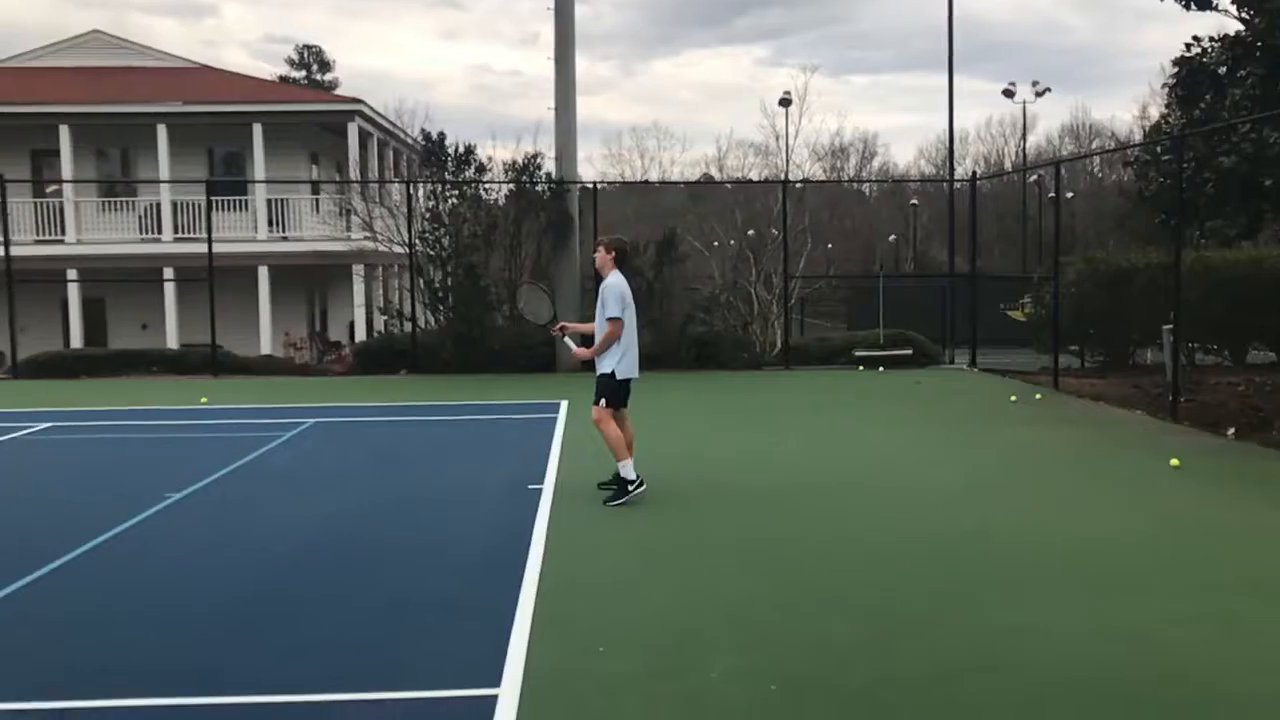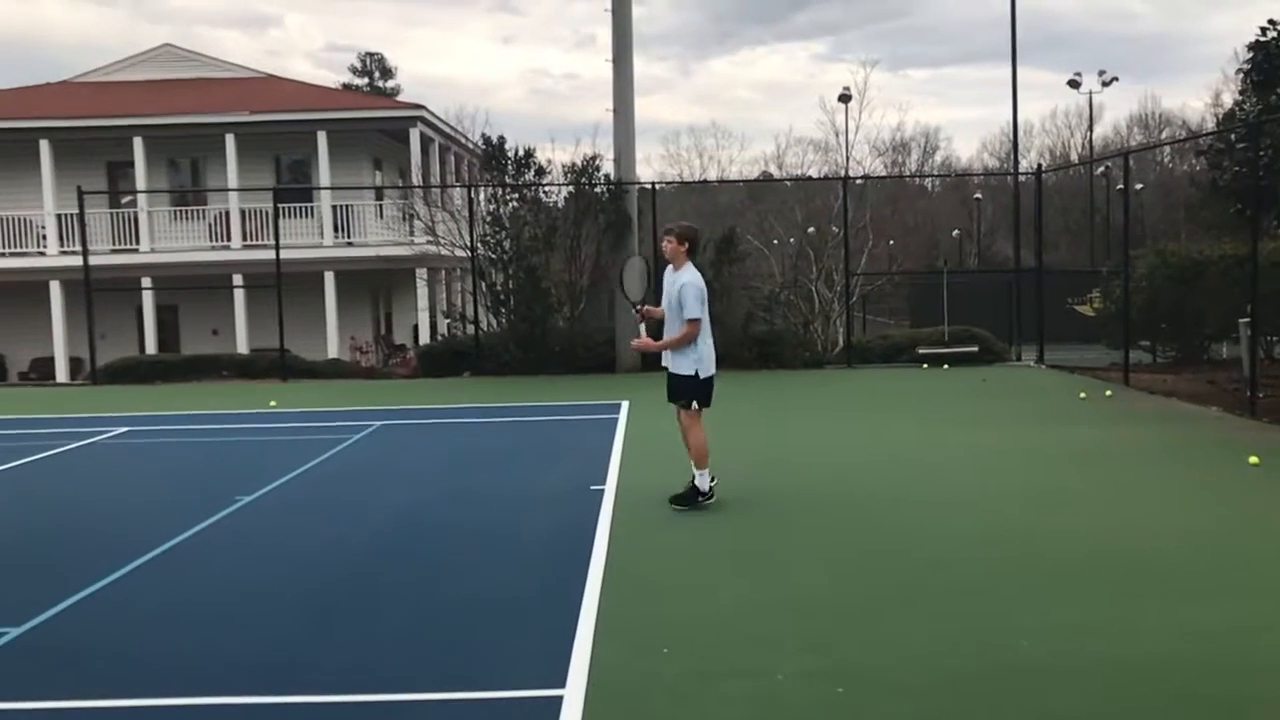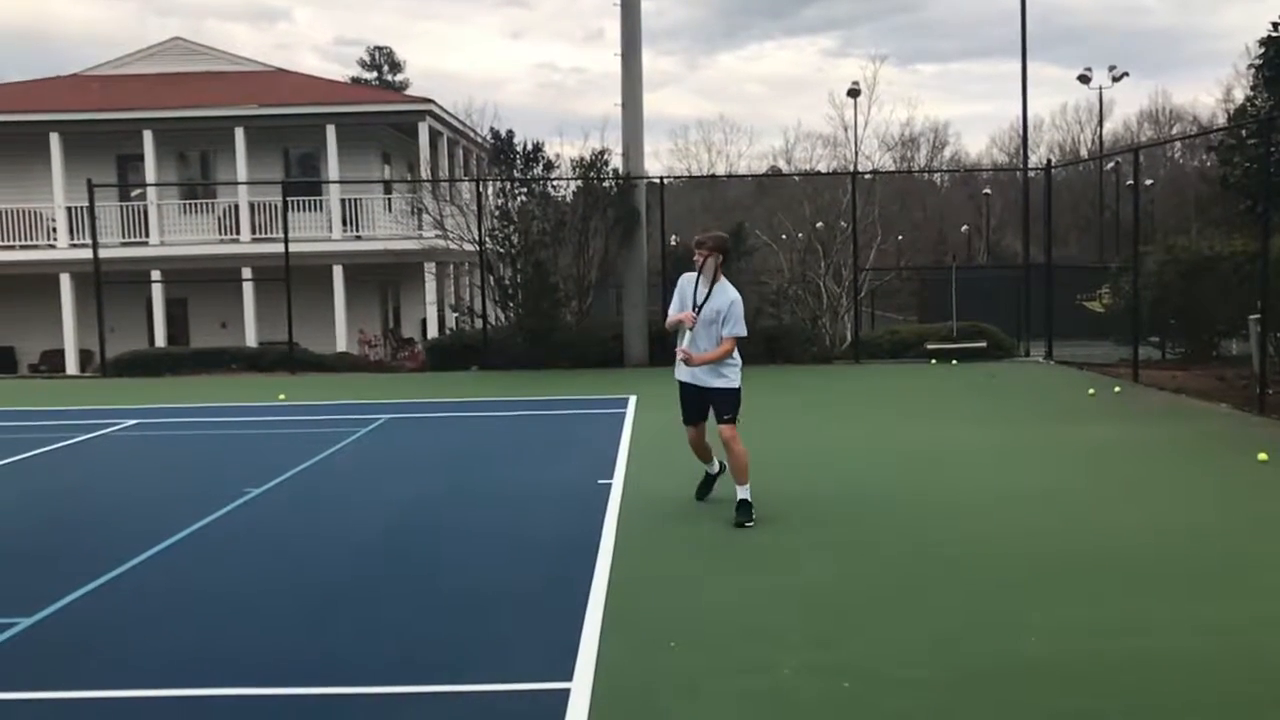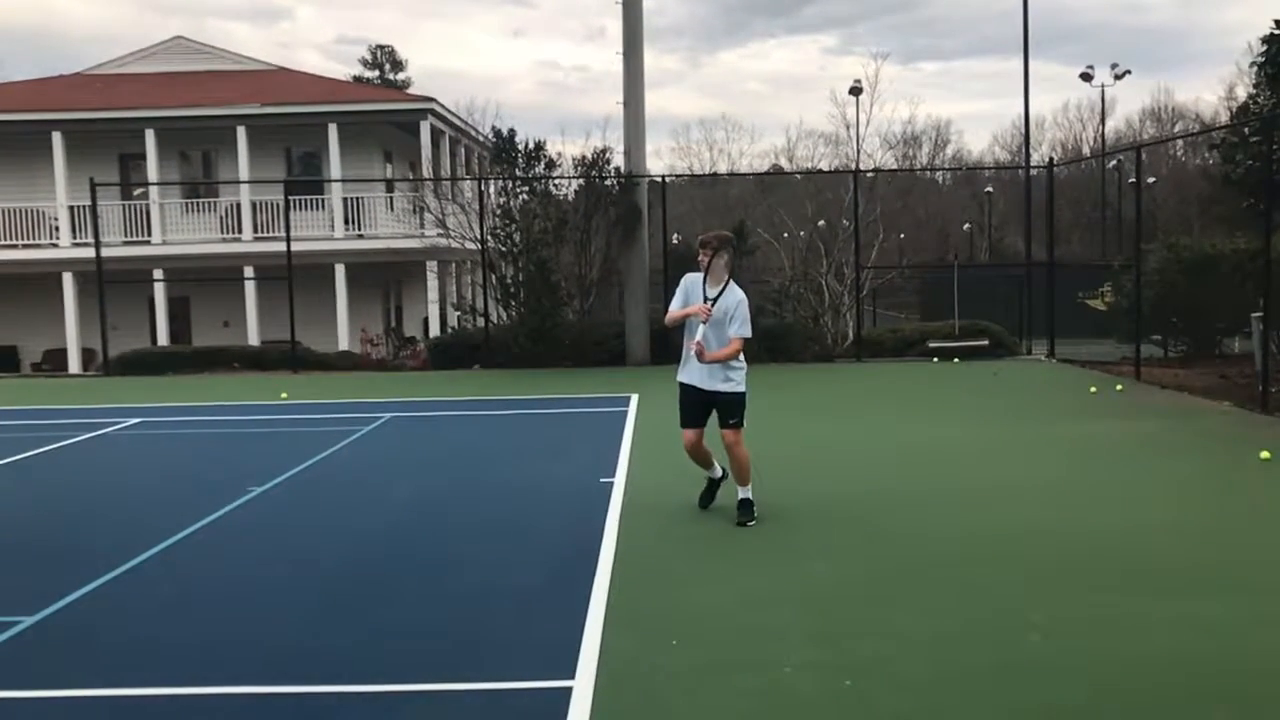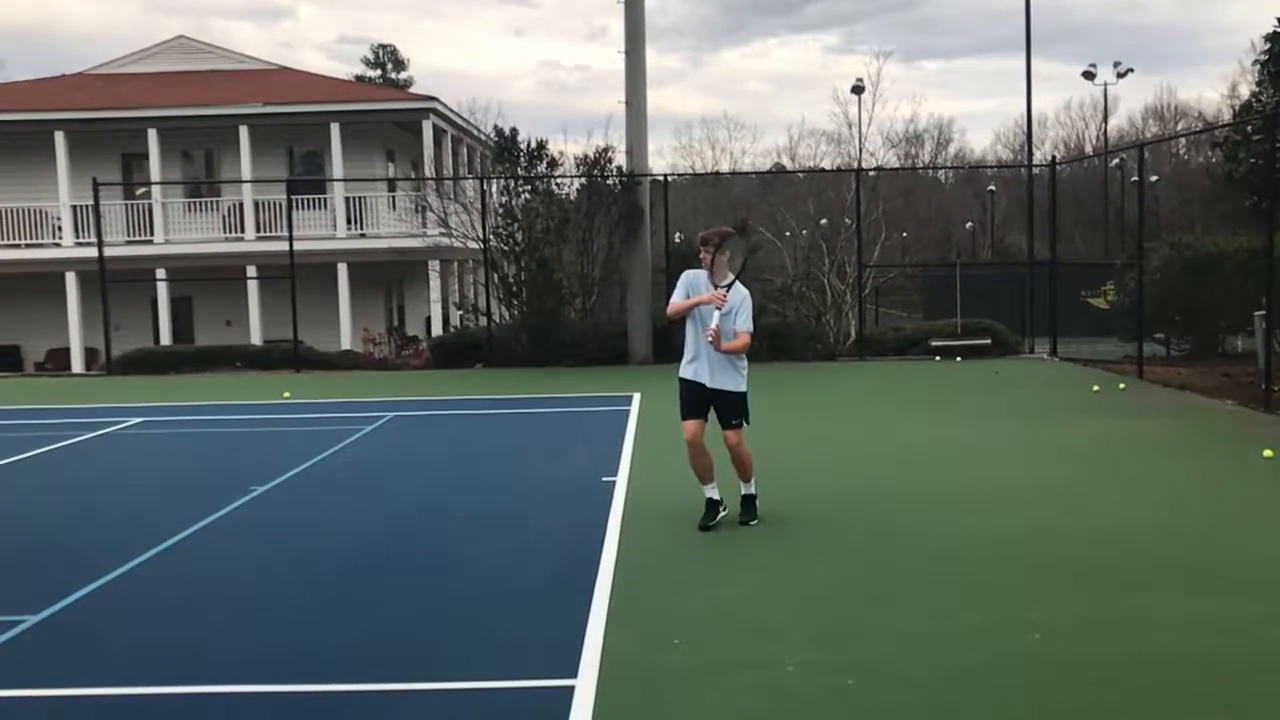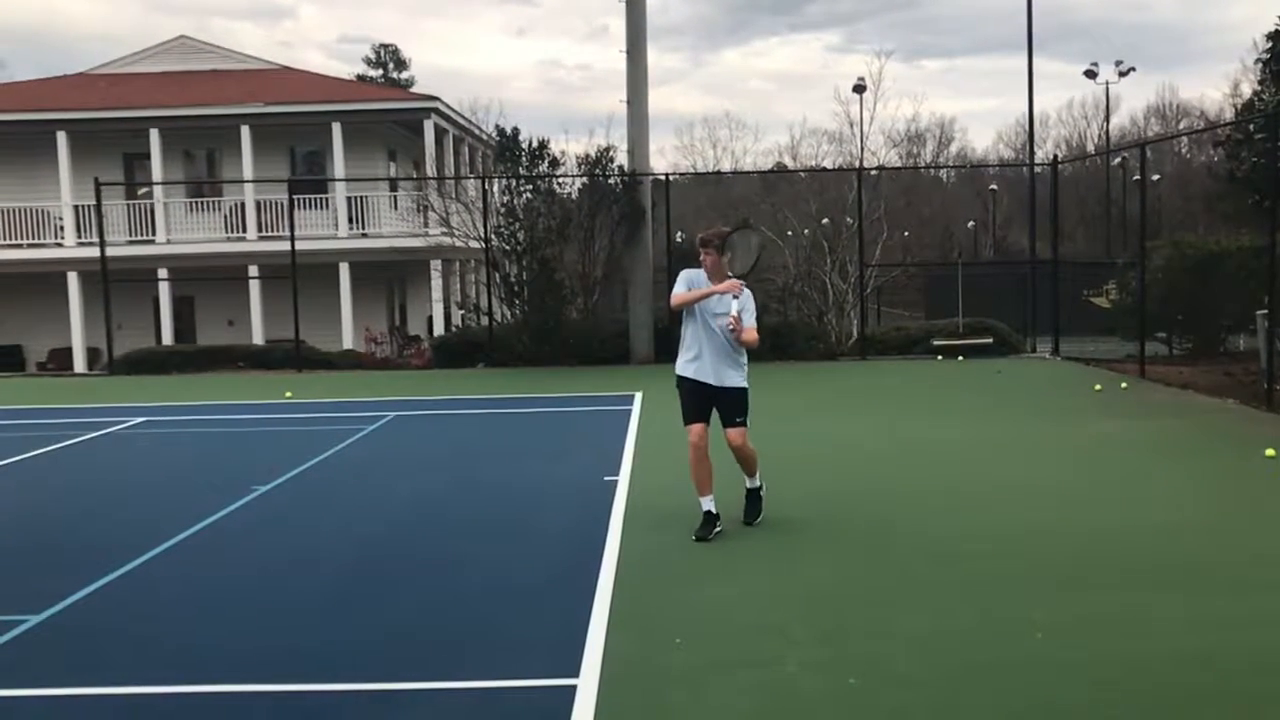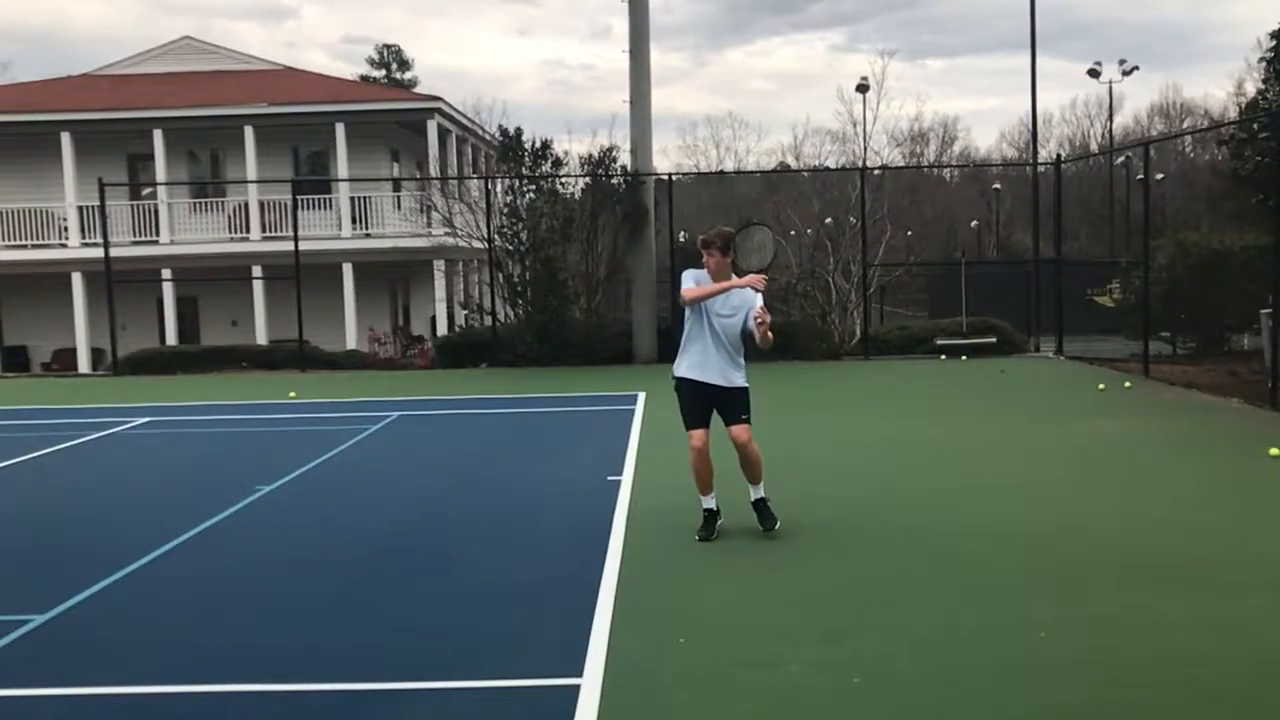
dt=0.7s
person 1, frame 1
left shoulder: (612, 285)
right shoulder: (612, 283)
left elbow: (615, 329)
left wrist: (591, 352)
right wrist: (572, 327)
left hip: (614, 365)
right hip: (618, 365)
left knee: (601, 417)
right knee: (618, 417)
left ankle: (630, 478)
right ankle: (626, 474)
person 1, frame 2
left shoulder: (690, 282)
right shoulder: (669, 272)
left elbow: (692, 329)
left wrist: (657, 346)
right wrist: (650, 312)
left hip: (693, 364)
right hip: (676, 363)
left knee: (691, 421)
right knee: (684, 420)
left ankle: (703, 488)
right ankle: (701, 477)
person 1, frame 3
left shoulder: (731, 298)
right shoulder: (686, 281)
left elbow: (729, 346)
right elbow: (669, 324)
left wrist: (697, 359)
right wrist: (681, 317)
left hip: (723, 379)
right hip: (689, 377)
left knee: (729, 435)
right knee: (694, 437)
left ankle: (744, 500)
right ankle: (713, 469)
person 1, frame 4
left shoulder: (737, 298)
right shoulder: (689, 282)
left elbow: (736, 346)
right elbow: (669, 320)
left wrist: (708, 357)
right wrist: (691, 310)
left hip: (728, 382)
right hip: (692, 379)
left knee: (732, 440)
right knee: (691, 442)
left ankle: (746, 499)
right ankle: (715, 474)
person 1, frame 5
left shoulder: (740, 294)
right shoulder: (690, 278)
left elbow: (745, 342)
right elbow: (672, 311)
left wrist: (722, 346)
right wrist: (702, 299)
left hip: (729, 379)
right hip: (693, 375)
left knee: (734, 441)
right knee: (692, 437)
left ankle: (749, 496)
right ankle: (713, 500)
person 1, frame 6
left shoulder: (743, 294)
right shoulder: (689, 277)
left elbow: (753, 339)
right elbow: (675, 302)
left wrist: (742, 336)
right wrist: (716, 288)
left hip: (730, 378)
right hip: (692, 375)
left knee: (737, 441)
right knee: (696, 441)
left ankle: (754, 487)
right ankle: (709, 514)
person 1, frame 7
left shoulder: (748, 295)
right shoulder: (692, 277)
left elbow: (763, 343)
right elbow: (688, 297)
left wrist: (764, 332)
right wrist: (734, 283)
left hip: (730, 379)
right hip: (692, 376)
left knee: (743, 440)
right knee: (698, 444)
left ankle: (759, 499)
right ankle: (710, 511)
